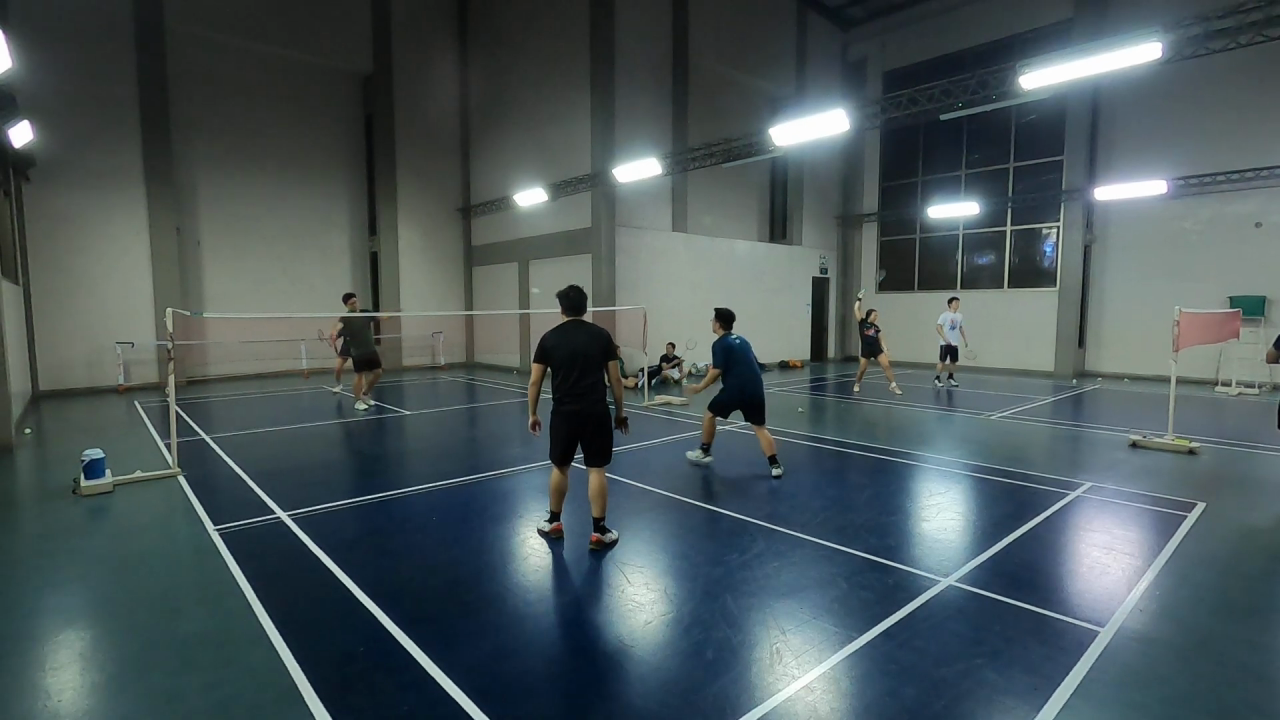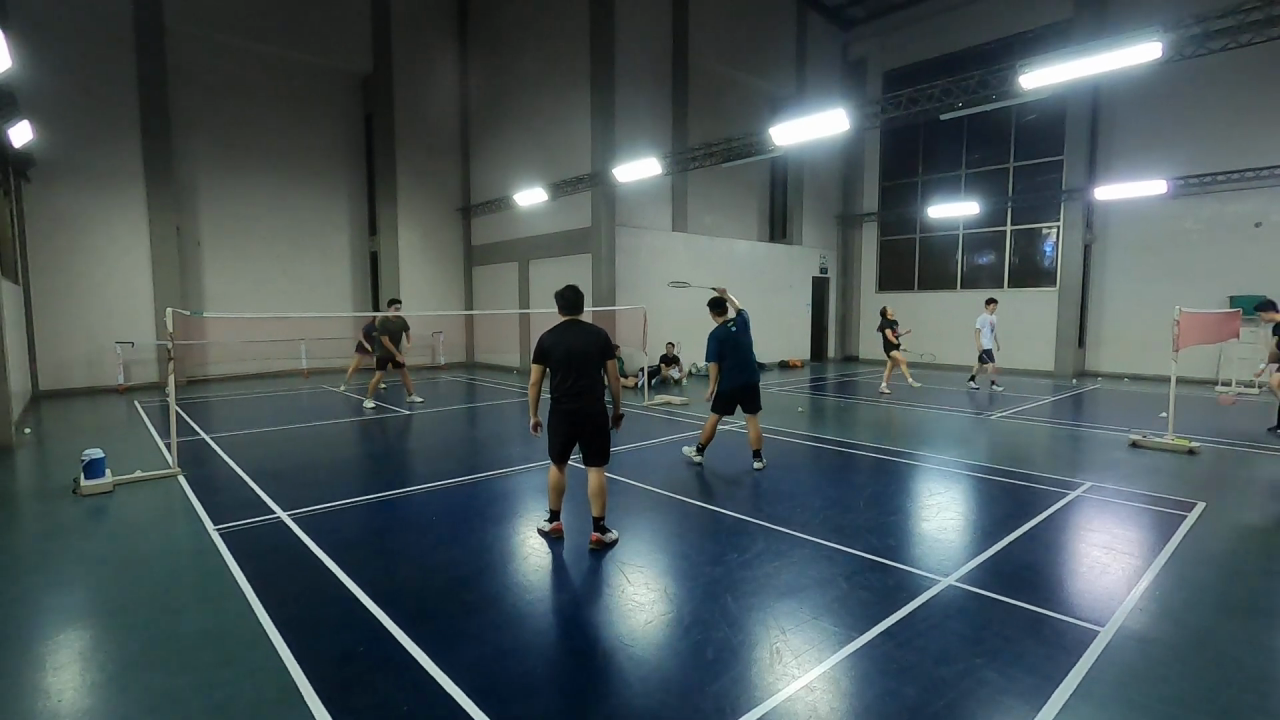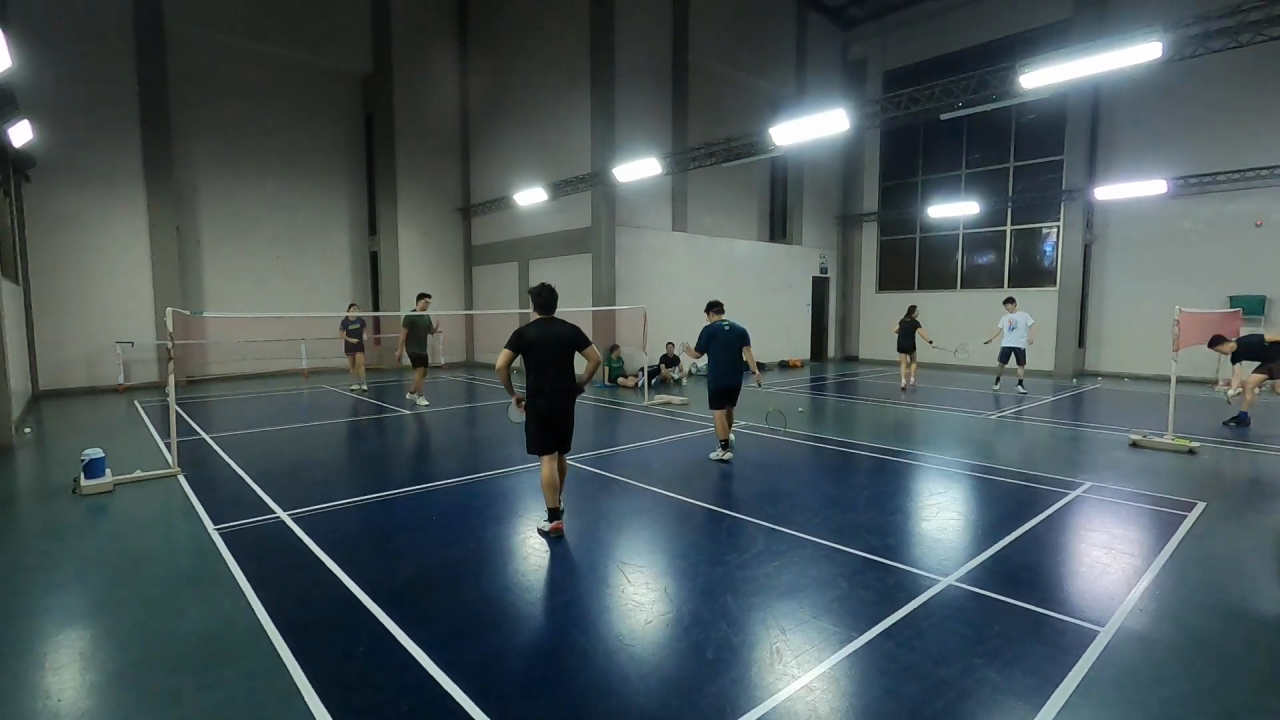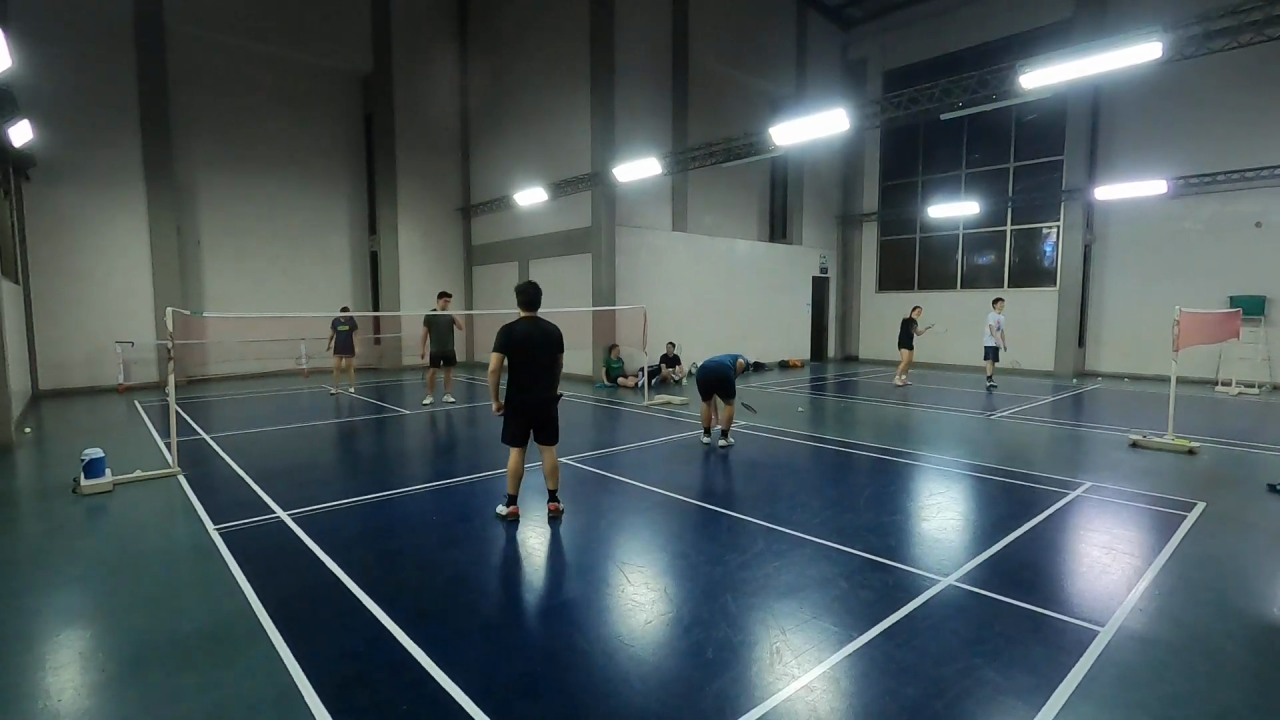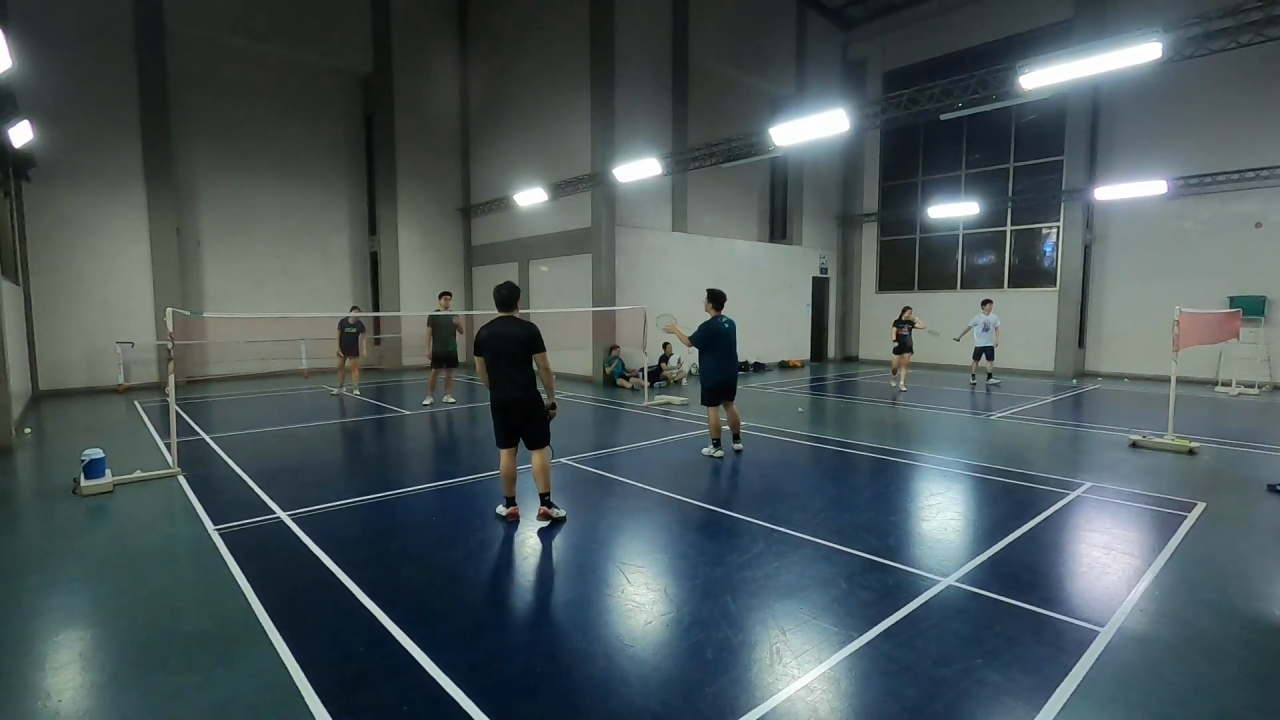
dt=1s
person 1, frame 1
left shoulder: (549, 338)
right shoulder: (601, 335)
left elbow: (534, 382)
right elbow: (615, 379)
left wrist: (533, 414)
right wrist: (620, 412)
left hip: (564, 413)
right hip: (596, 412)
left knee: (559, 467)
right knee: (597, 470)
left ankle: (554, 522)
right ankle: (599, 532)
person 1, frame 2
left shoulder: (547, 338)
right shoulder: (599, 335)
left elbow: (535, 382)
right elbow: (613, 377)
left wrist: (534, 415)
right wrist: (617, 410)
left hip: (561, 412)
right hip: (593, 411)
left knee: (557, 465)
right knee: (596, 470)
left ankle: (554, 522)
right ankle: (599, 530)
person 1, frame 3
left shoulder: (523, 333)
right shoulder: (571, 330)
left elbow: (501, 366)
right elbow: (596, 359)
left wrist: (512, 394)
right wrist: (580, 384)
left hip: (539, 404)
right hip: (565, 402)
left knee: (547, 460)
right knee: (560, 456)
left ankle: (554, 518)
right ankle: (556, 502)
person 1, frame 4
left shoulder: (508, 331)
right shoulder: (553, 330)
left elbow: (494, 369)
right elbow: (558, 366)
left wrist: (495, 400)
left hip: (517, 401)
right hip: (546, 399)
left knee: (516, 451)
right knee: (548, 449)
left ankle: (511, 505)
right ankle: (553, 501)
person 1, frame 5
left shoulder: (484, 333)
right shoulder: (529, 329)
left elbow: (481, 371)
right elbow: (544, 368)
right wrist: (551, 398)
left hip: (500, 401)
right hip: (528, 399)
left knee: (507, 452)
right knee: (539, 451)
left ankle: (510, 506)
right ankle: (545, 505)
